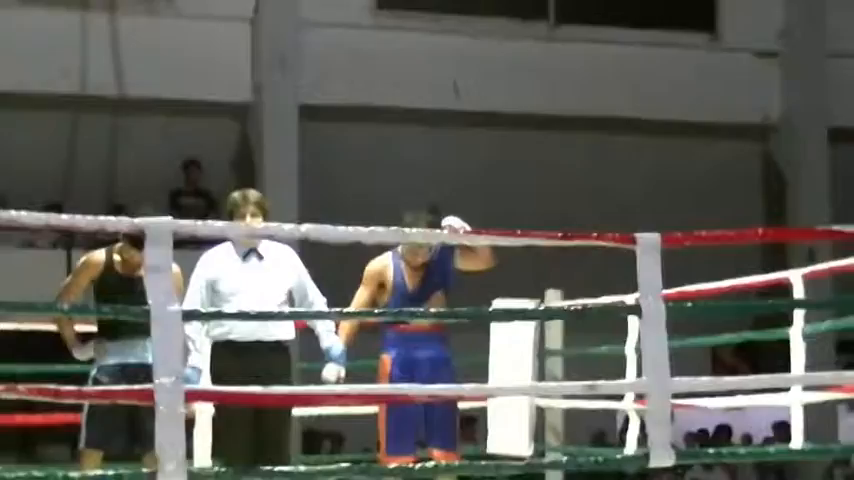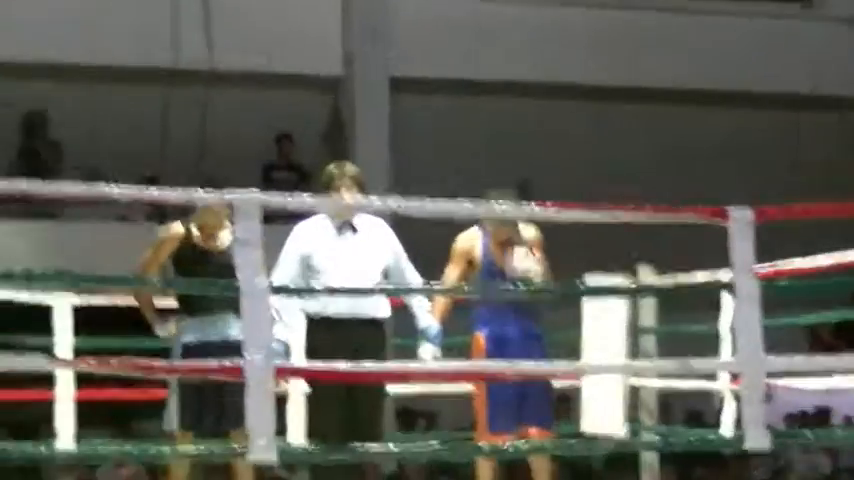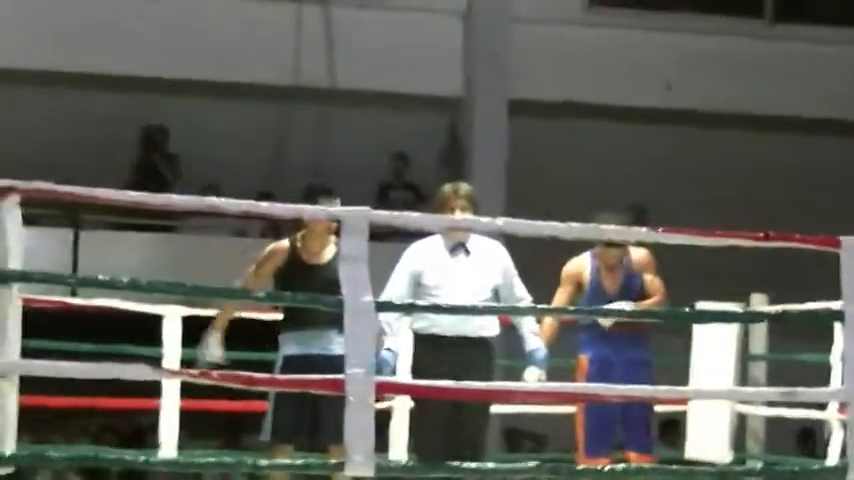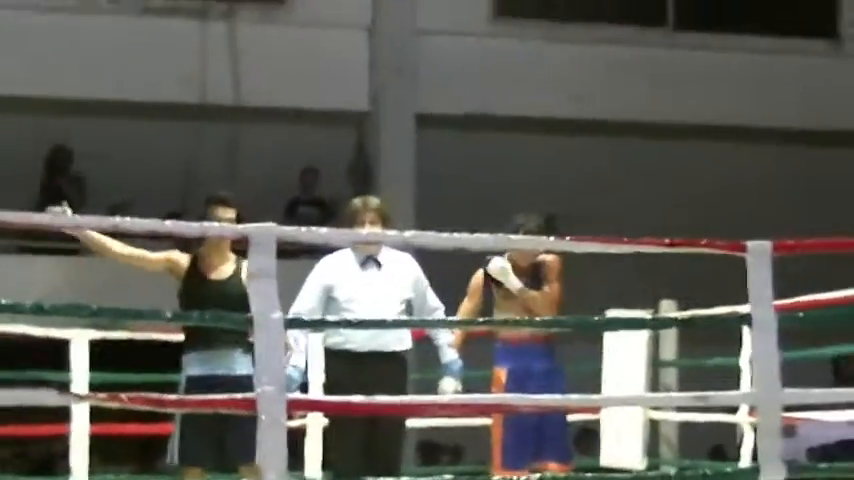
dt=0.4s
person 1, frame 1
left shoulder: (285, 256)
right shoulder: (213, 260)
left elbow: (314, 304)
left wrist: (332, 345)
right wrist: (196, 362)
left hip: (275, 357)
right hip: (230, 358)
left knee: (275, 444)
right knee: (233, 445)
person 1, frame 2
left shoulder: (381, 231)
right shoulder: (306, 232)
left elbow: (408, 280)
right elbow: (282, 285)
left wrist: (427, 325)
left hip: (369, 333)
right hip: (324, 333)
left knee: (368, 422)
right knee: (327, 423)
person 1, frame 3
left shoulder: (494, 252)
right shoulder: (420, 252)
left elbow: (519, 302)
right elbow: (393, 303)
left wrist: (535, 347)
right wrist: (391, 348)
left hip: (477, 354)
right hip: (431, 352)
left knee: (470, 442)
right knee: (430, 442)
person 1, frame 4
left shoulder: (405, 266)
right shoulder: (330, 266)
left elbow: (432, 313)
right elbow: (301, 316)
left wrist: (450, 361)
right wrist: (295, 365)
left hip: (391, 368)
right hip: (344, 367)
person 2, frame 1
left shoulder: (170, 272)
right shoulder: (97, 262)
right elbow: (62, 303)
right wrist: (75, 346)
left hip: (152, 362)
right hip: (109, 360)
left knee: (155, 448)
right knee: (93, 447)
person 2, frame 2
right shoulder: (176, 237)
right elbow: (143, 279)
right wrist: (156, 321)
left hip: (232, 336)
right hip: (192, 336)
left knee: (240, 426)
right knee: (184, 428)
person 2, frame 3
right shoulder: (282, 252)
right elbow: (243, 290)
right wrist: (216, 332)
left hip: (337, 353)
right hip: (295, 351)
left knee: (340, 442)
right knee: (283, 439)
person 2, frame 4
left shoulder: (246, 271)
right shoulder: (180, 264)
right elbow: (124, 253)
right wrist: (78, 230)
left hip: (240, 373)
right hip: (198, 371)
person 3, frame 1
left shoulder: (443, 256)
right shoulder: (381, 266)
left elbow: (487, 261)
right elbow: (355, 312)
left wrist: (465, 234)
left hip: (435, 350)
right hip: (398, 351)
left knee: (443, 439)
right knee: (396, 438)
person 3, frame 2
left shoulder: (530, 236)
right shoulder: (468, 243)
left elbow: (544, 282)
right elbow: (446, 291)
left wrist: (534, 270)
left hip: (526, 326)
right hip: (490, 328)
left knee: (538, 411)
right knee: (491, 417)
person 3, frame 3
left shoulder: (641, 259)
right shoulder: (578, 267)
left elbow: (660, 300)
right elbow: (554, 314)
left wrist: (626, 309)
left hip: (634, 351)
right hip: (596, 352)
left knee: (639, 434)
right knee: (593, 437)
person 3, frame 4
left shoulder: (550, 265)
right shoulder: (487, 274)
left elbow: (548, 309)
right elbow: (463, 320)
left wrist: (514, 283)
left hip: (545, 359)
right hip: (509, 359)
left knee: (554, 440)
right knee: (510, 446)
